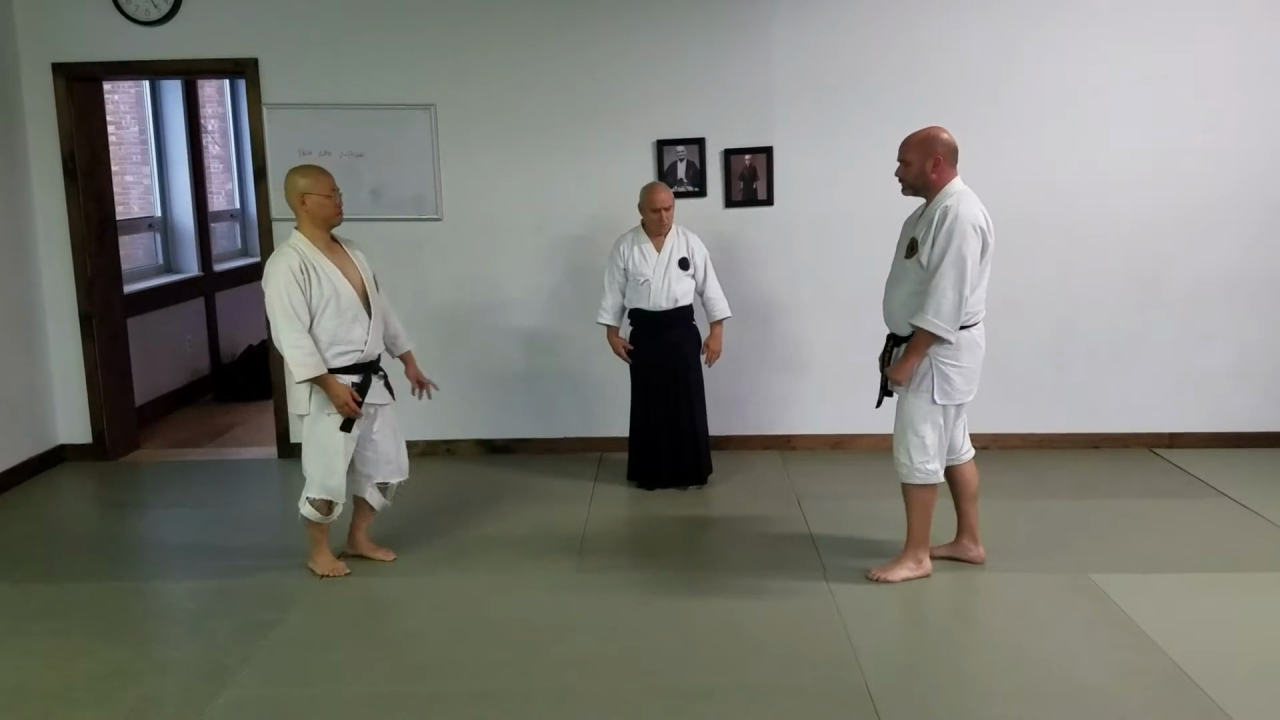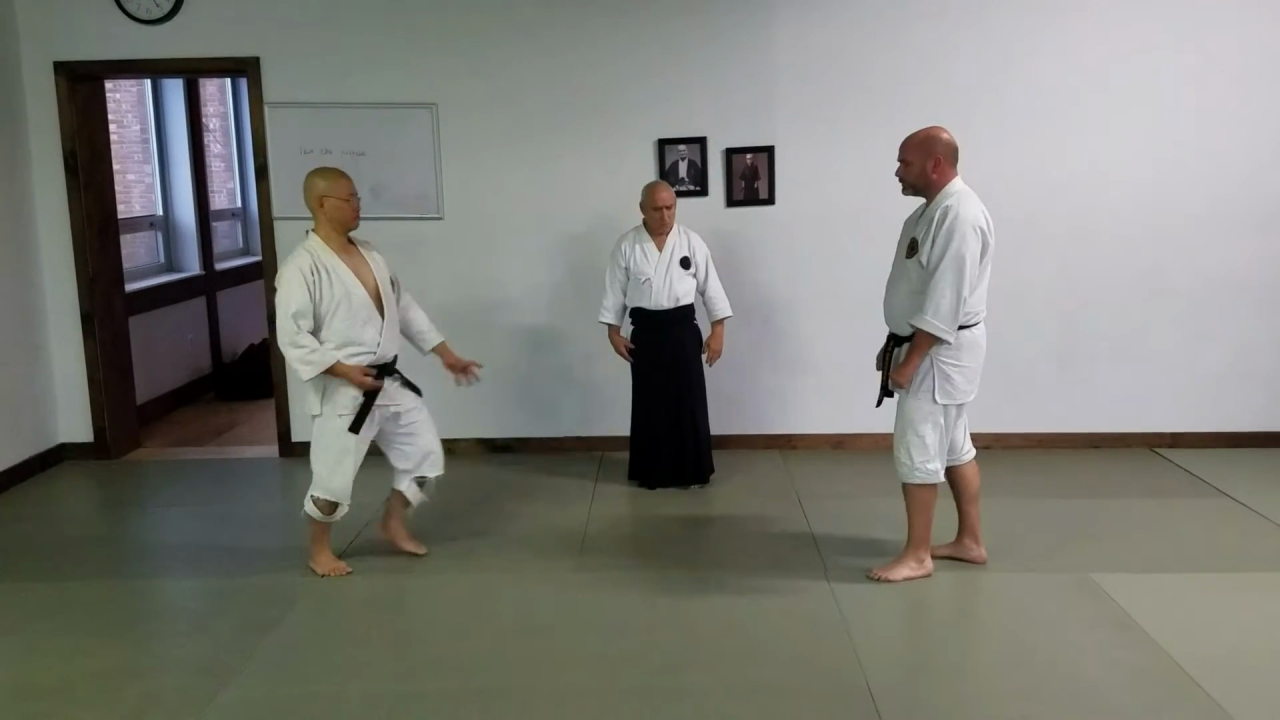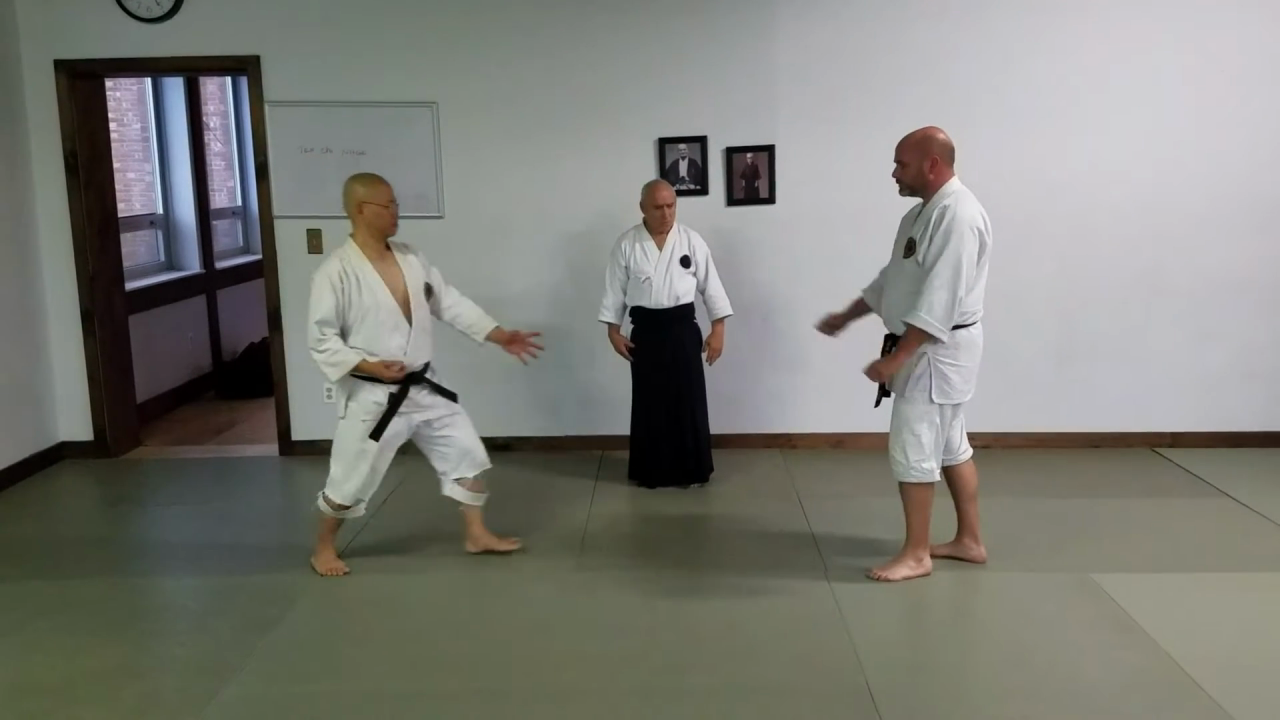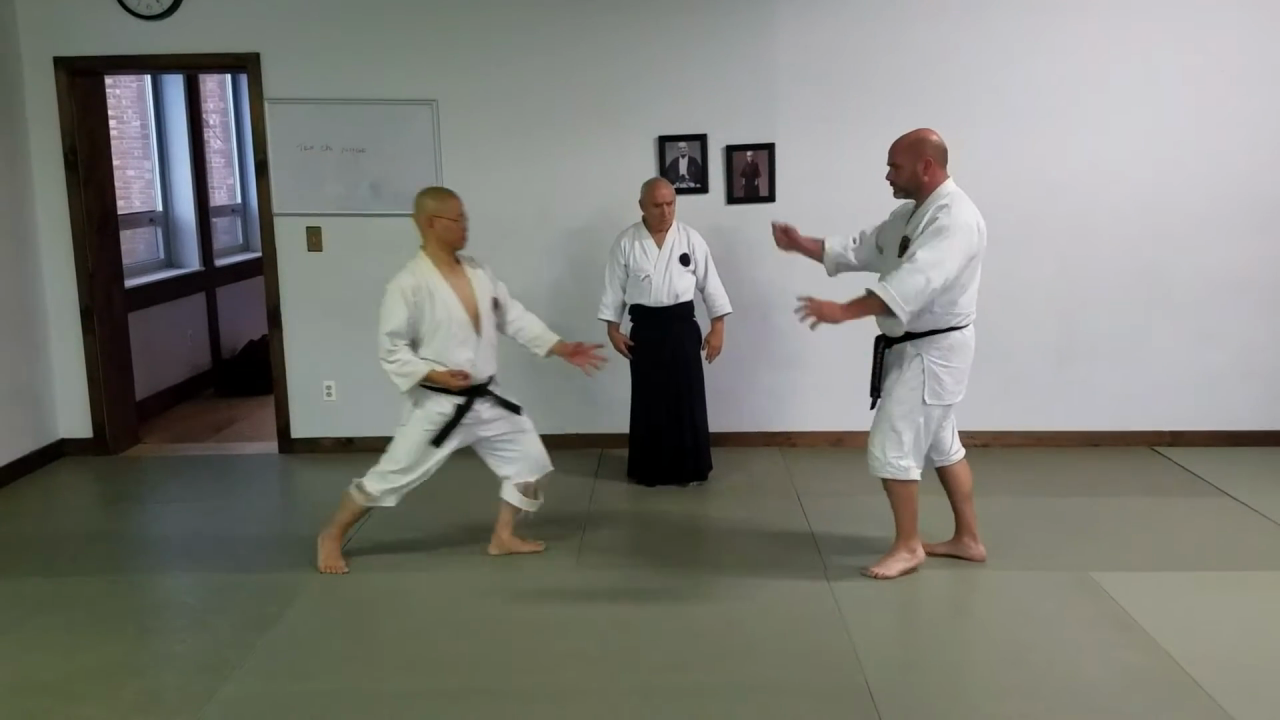
dt=0.2s
person 1, frame 1
left shoulder: (958, 214)
right shoulder: (933, 209)
left elbow: (944, 302)
left wrist: (908, 359)
right wrist: (898, 349)
left hip: (937, 352)
right hip: (925, 348)
left knee: (918, 451)
right knee: (952, 446)
left ankle: (916, 555)
right ankle: (968, 541)
person 1, frame 2
left shoulder: (959, 215)
right shoulder: (933, 209)
left elbow: (944, 302)
left wrist: (909, 361)
right wrist: (894, 347)
left hip: (939, 352)
right hip: (927, 348)
left knee: (917, 451)
right knee: (953, 446)
left ankle: (917, 554)
right ankle: (969, 541)
person 1, frame 3
left shoulder: (957, 215)
right shoulder: (926, 211)
left elbow: (940, 300)
right elbow: (894, 278)
left wrist: (896, 357)
right wrist: (848, 315)
left hip: (937, 352)
right hip: (925, 349)
left knee: (912, 450)
right knee: (950, 445)
left ankle: (916, 553)
right ankle: (969, 540)
person 1, frame 4
left shoulder: (953, 217)
right shoulder: (912, 212)
left elbow: (913, 282)
right elbow: (859, 249)
left wrist: (843, 311)
right wrist: (801, 245)
left hip: (931, 351)
right hip: (917, 349)
left knee: (891, 447)
right knee: (940, 445)
left ankle: (907, 546)
right ankle: (967, 538)
person 2, frame 1
left shoulder: (350, 251)
right shoulder: (288, 263)
left elbow: (381, 310)
right elbow: (291, 336)
left wrist: (409, 362)
right wrist: (331, 385)
left hip: (370, 380)
right hip: (328, 387)
left knee: (385, 465)
right knee: (327, 474)
left ankle: (359, 539)
right ankle: (319, 551)
person 2, frame 2
left shoulder: (368, 253)
right shoulder: (302, 265)
left elbow: (404, 306)
right elbow: (293, 336)
left wrist: (445, 353)
right wrist: (342, 371)
left hip: (389, 381)
right hip: (341, 391)
left knee: (424, 453)
right knee: (333, 477)
left ankle: (393, 525)
right ankle: (319, 551)
person 2, frame 3
left shoulder: (409, 258)
right shoulder: (336, 271)
left elbow: (449, 302)
right elbow: (320, 339)
left wrist: (500, 335)
right wrist: (367, 366)
left hip: (421, 388)
right hip: (373, 396)
left knee: (465, 454)
right knee: (350, 479)
left ankle: (477, 535)
right ankle: (323, 548)
person 2, frame 4
left shoulder: (476, 271)
right shoulder: (408, 285)
left elbow: (513, 316)
right elbow: (391, 349)
left wrist: (560, 348)
right wrist: (434, 376)
left hip: (485, 398)
right hip: (438, 404)
left knee: (528, 458)
right knee: (391, 476)
left ankle: (503, 537)
right ankle: (333, 536)
person 3, frame 1
left shoulder: (690, 242)
right shoulder: (625, 246)
left elbow: (709, 287)
right elbow: (614, 291)
left wrist: (716, 331)
right wrist: (612, 333)
left hip: (681, 331)
right hip: (644, 333)
left knee: (687, 403)
right knee: (647, 405)
left ankle: (690, 471)
right ankle: (649, 472)
person 3, frame 2
left shoulder: (691, 241)
right shoulder: (626, 245)
left elbow: (710, 287)
right elbow: (615, 291)
left wrist: (717, 330)
right wrist: (614, 332)
left hip: (683, 330)
right hip: (645, 332)
left knee: (689, 402)
right knee: (648, 404)
left ankle: (691, 471)
right ankle: (650, 472)
person 3, frame 3
left shoulder: (691, 240)
right shoulder: (626, 244)
left elbow: (710, 285)
right elbow: (615, 289)
left wrist: (717, 329)
right wrist: (614, 331)
left hip: (682, 328)
right hip: (645, 331)
left knee: (688, 401)
right knee: (648, 403)
left ankle: (691, 469)
right ankle: (650, 470)
person 3, frame 4
left shoulder: (691, 238)
right shoulder: (626, 242)
left elbow: (709, 283)
right elbow: (614, 288)
left wrist: (717, 327)
right wrist: (613, 329)
left hip: (682, 326)
right hip: (644, 329)
left knee: (687, 399)
right knee: (647, 401)
left ankle: (690, 467)
right ankle: (649, 468)
